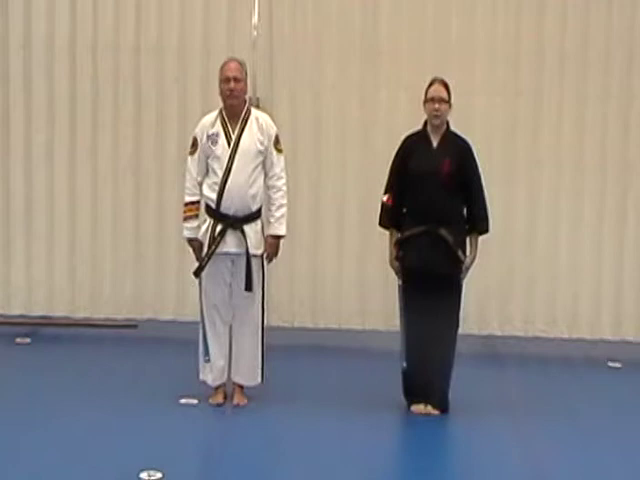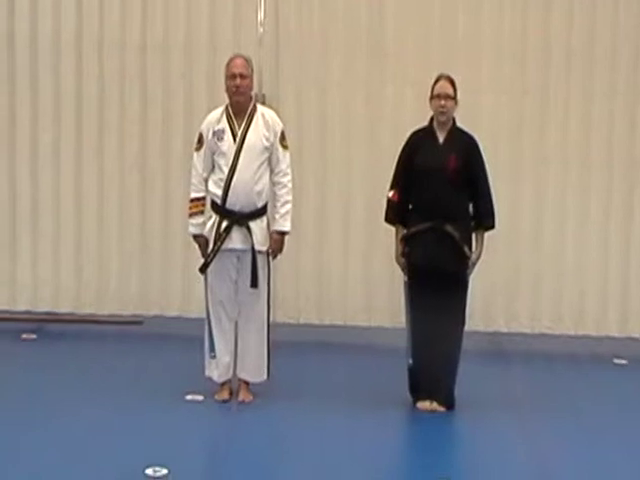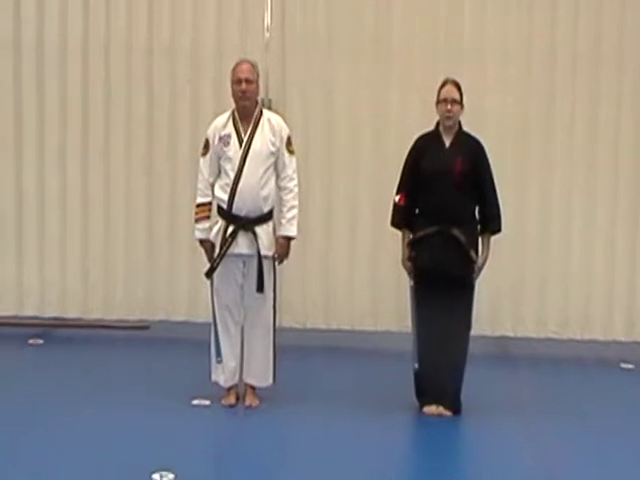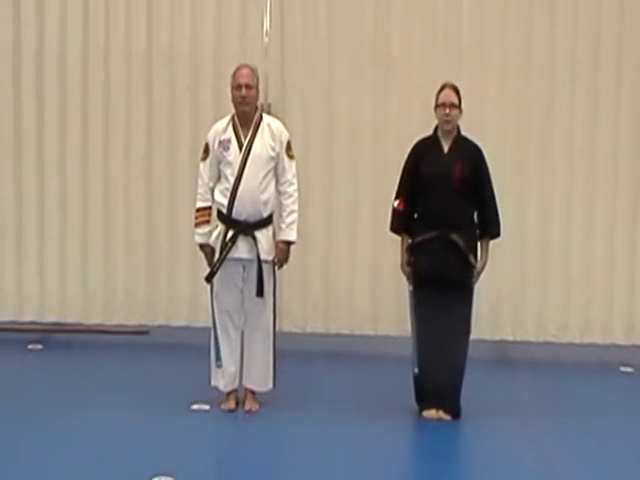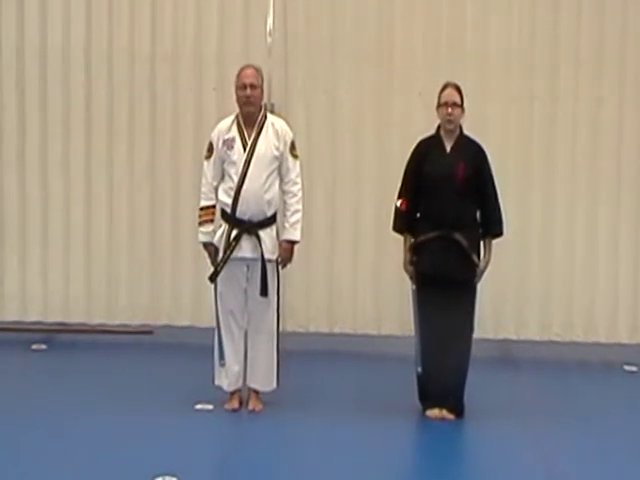
dt=0.4s
person 1, frame 1
left shoulder: (264, 126)
right shoulder: (206, 127)
left elbow: (276, 182)
right elbow: (192, 182)
left wrist: (275, 231)
right wrist: (192, 231)
left hip: (251, 231)
right hip: (214, 231)
left knee: (247, 310)
right knee: (214, 308)
left ankle: (241, 383)
right ankle: (217, 382)
person 1, frame 2
left shoulder: (270, 122)
right shoulder: (212, 123)
left elbow: (282, 178)
right elbow: (198, 178)
left wrist: (280, 227)
right wrist: (198, 228)
left hip: (256, 228)
right hip: (220, 226)
left knee: (253, 306)
right knee: (220, 304)
left ankle: (246, 380)
right ankle: (222, 379)
person 1, frame 3
left shoulder: (277, 127)
right shoulder: (218, 128)
left elbow: (288, 183)
right elbow: (205, 183)
left wrist: (286, 232)
right wrist: (204, 232)
left hip: (263, 232)
right hip: (226, 232)
left knee: (259, 311)
right knee: (226, 309)
left ankle: (253, 384)
right ankle: (229, 383)
person 1, frame 4
left shoulder: (276, 132)
right shoulder: (218, 133)
left elbow: (288, 188)
right elbow: (204, 188)
left wrist: (286, 237)
right wrist: (204, 237)
left hip: (262, 237)
right hip: (226, 236)
left knee: (259, 316)
right knee: (226, 314)
left ankle: (252, 389)
right ankle: (229, 388)
person 1, frame 5
left shoulder: (280, 131)
right shoulder: (222, 132)
left elbow: (292, 187)
right elbow: (208, 187)
left wrist: (289, 236)
right wrist: (207, 236)
left hip: (266, 236)
right hip: (229, 236)
left knee: (262, 315)
right knee: (229, 314)
left ankle: (255, 389)
right ankle: (233, 387)
person 2, frame 1
left shoulder: (460, 148)
right shoulder: (410, 146)
left elbow: (474, 199)
right elbow: (393, 196)
left wrist: (472, 246)
right wrist: (393, 243)
left hip: (449, 243)
right hip: (414, 242)
left knee: (444, 320)
right knee: (415, 318)
left ankle: (437, 396)
right ankle: (417, 393)
person 2, frame 2
left shoulder: (467, 145)
right shoulder: (416, 142)
left elbow: (480, 195)
right elbow: (400, 191)
left wrist: (479, 242)
right wrist: (399, 239)
left hip: (455, 240)
right hip: (420, 238)
left knee: (450, 317)
right knee: (421, 315)
left ankle: (442, 392)
right ankle: (423, 390)
person 2, frame 3
left shoulder: (473, 148)
right shoulder: (422, 146)
left elbow: (487, 199)
right elbow: (406, 196)
left wrist: (485, 246)
right wrist: (405, 243)
left hip: (461, 243)
right hip: (427, 242)
left knee: (456, 322)
right knee: (427, 319)
left ankle: (449, 396)
right ankle: (429, 394)
person 2, frame 4
left shoulder: (472, 153)
right shoulder: (421, 150)
left elbow: (485, 203)
right elbow: (405, 200)
left wrist: (484, 250)
right wrist: (404, 247)
left hip: (461, 248)
right hip: (426, 247)
left knee: (455, 326)
right knee: (427, 324)
left ankle: (448, 400)
right ankle: (428, 398)
person 2, frame 5
left shoulder: (474, 152)
right shoulder: (423, 150)
left elbow: (488, 202)
right elbow: (407, 200)
left wrist: (487, 249)
right wrist: (407, 247)
left hip: (463, 247)
right hip: (428, 246)
left knee: (458, 325)
right knee: (430, 324)
left ankle: (451, 399)
right ankle: (432, 398)
